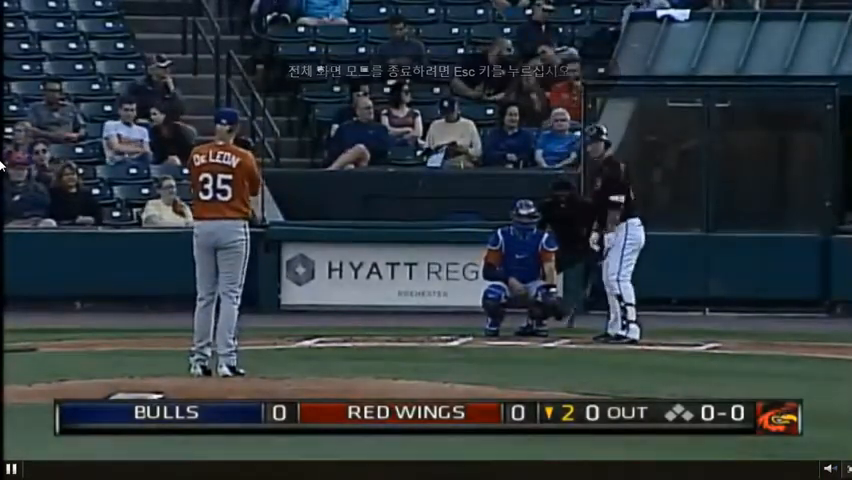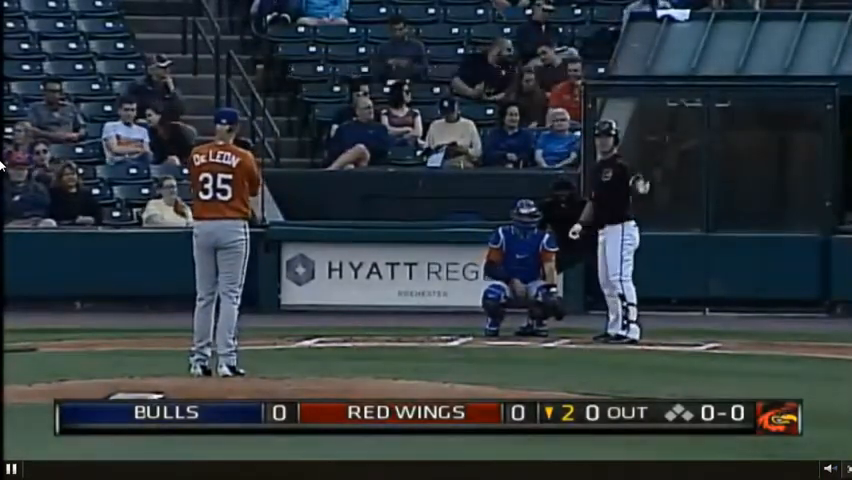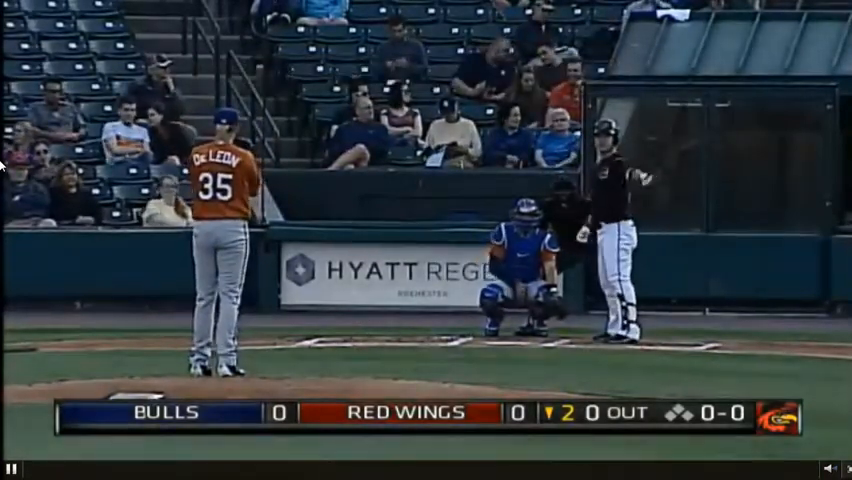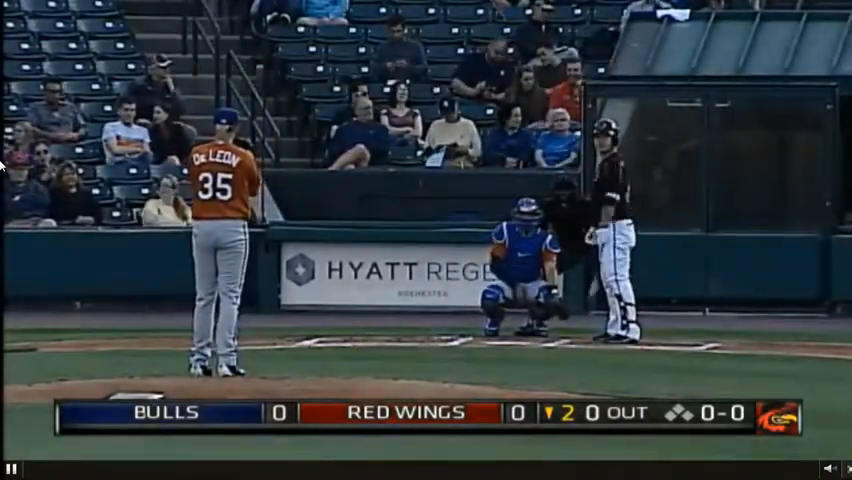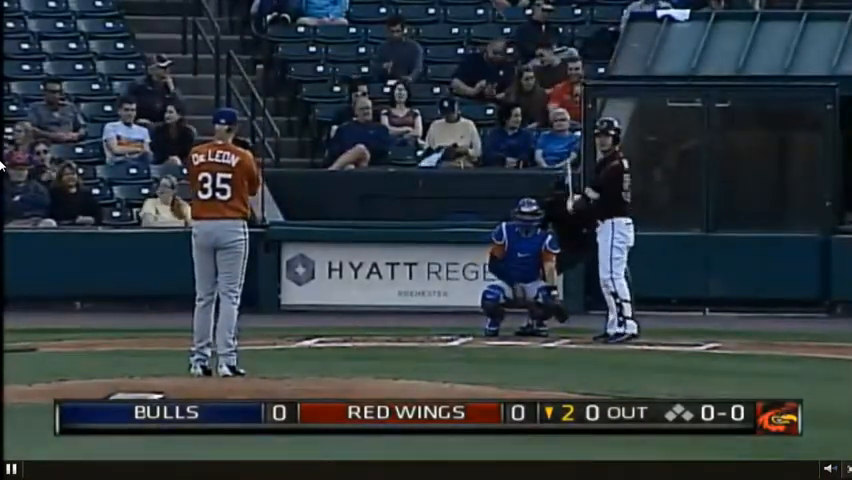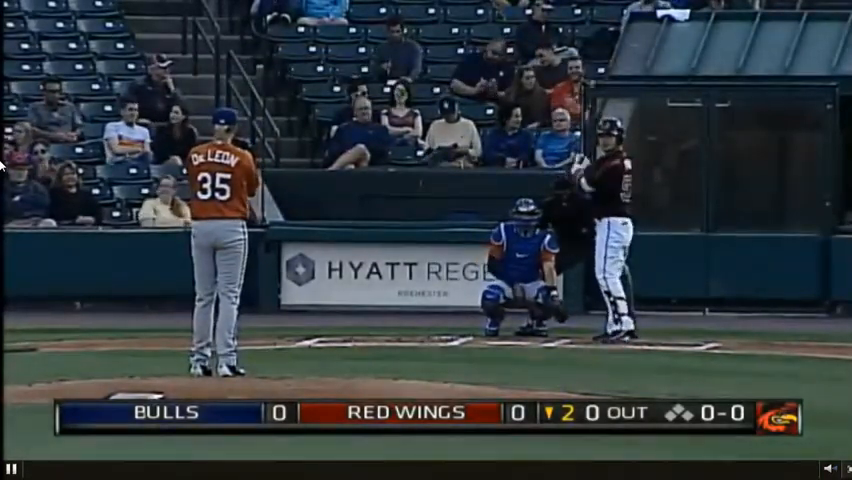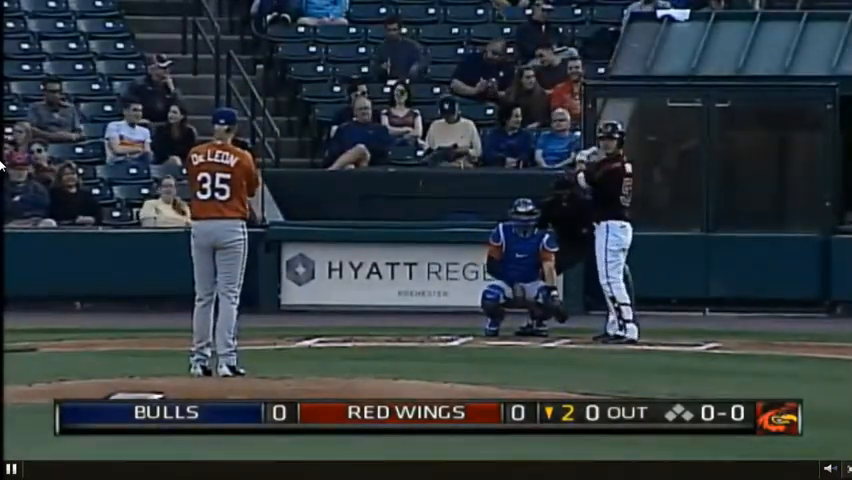
dt=0.3s
person 1, frame 1
left shoulder: (196, 155)
right shoulder: (244, 158)
right elbow: (255, 190)
left hip: (203, 227)
right hip: (232, 228)
left knee: (205, 295)
right knee: (229, 295)
left ankle: (199, 359)
right ankle: (226, 360)
person 1, frame 2
left shoulder: (196, 155)
right shoulder: (244, 157)
right elbow: (254, 189)
left hip: (202, 227)
right hip: (232, 227)
left knee: (204, 295)
right knee: (229, 295)
left ankle: (199, 359)
right ankle: (226, 359)
person 1, frame 3
left shoulder: (196, 155)
right shoulder: (244, 158)
right elbow: (254, 190)
left hip: (202, 227)
right hip: (232, 228)
left knee: (204, 295)
right knee: (229, 295)
left ankle: (199, 359)
right ankle: (226, 360)
person 1, frame 4
left shoulder: (196, 155)
right shoulder: (244, 157)
right elbow: (254, 189)
left hip: (202, 227)
right hip: (232, 228)
left knee: (204, 295)
right knee: (229, 295)
left ankle: (199, 359)
right ankle: (226, 360)
person 1, frame 5
left shoulder: (195, 155)
right shoulder: (243, 157)
right elbow: (253, 189)
left hip: (201, 227)
right hip: (232, 227)
left knee: (204, 295)
right knee: (229, 295)
left ankle: (199, 359)
right ankle: (226, 360)
person 1, frame 6
left shoulder: (194, 155)
right shoulder: (242, 158)
right elbow: (252, 189)
left hip: (201, 227)
right hip: (231, 228)
left knee: (203, 296)
right knee: (229, 295)
left ankle: (199, 359)
right ankle: (226, 360)
person 1, frame 7
left shoulder: (194, 155)
right shoulder: (242, 158)
right elbow: (252, 190)
left hip: (200, 227)
right hip: (231, 228)
left knee: (203, 296)
right knee: (228, 296)
left ankle: (199, 359)
right ankle: (226, 360)
person 2, frame 1
left shoulder: (612, 167)
right shoulder: (603, 168)
left elbow: (617, 204)
left wrist: (608, 231)
right wrist: (596, 230)
left hip: (625, 229)
right hip: (616, 231)
left knee: (618, 278)
right knee: (609, 279)
left ankle: (630, 330)
right ankle: (616, 329)
person 2, frame 2
left shoulder: (619, 165)
right shoulder: (597, 167)
left elbow: (633, 179)
left wrist: (640, 184)
right wrist: (580, 223)
left hip: (620, 229)
right hip: (605, 230)
left knee: (621, 279)
right knee: (606, 281)
left ankle: (630, 330)
right ankle: (615, 328)
person 2, frame 3
left shoulder: (617, 163)
right shoulder: (600, 166)
left elbow: (630, 173)
left wrist: (641, 177)
right wrist: (587, 225)
left hip: (618, 228)
right hip: (604, 229)
left knee: (619, 278)
right knee: (607, 282)
left ankle: (630, 329)
right ankle: (615, 328)
person 2, frame 4
left shoulder: (613, 164)
right shoulder: (605, 164)
left elbow: (612, 198)
left wrist: (603, 226)
right wrist: (598, 226)
left hip: (616, 228)
right hip: (609, 228)
left knee: (618, 278)
right knee: (609, 279)
left ankle: (630, 329)
right ankle: (616, 328)
person 2, frame 5
left shoulder: (611, 163)
right shoulder: (615, 162)
left elbow: (594, 193)
left wrist: (575, 202)
right wrist: (581, 199)
left hip: (614, 224)
right hip: (612, 225)
left knee: (613, 276)
right knee: (608, 278)
left ankle: (627, 326)
right ankle: (615, 328)
person 2, frame 6
left shoulder: (611, 162)
right shoulder: (622, 160)
left elbow: (588, 185)
right elbow: (595, 177)
left wrist: (577, 172)
right wrist: (585, 170)
left hip: (611, 224)
right hip: (619, 223)
left knee: (606, 275)
right knee: (611, 275)
left ankle: (624, 322)
right ankle: (614, 327)
person 2, frame 7
left shoulder: (612, 166)
right shoulder: (623, 164)
left elbow: (584, 181)
right elbow: (597, 177)
left wrist: (581, 163)
left hip: (610, 227)
right hip: (620, 226)
left knee: (611, 280)
right knee: (610, 280)
left ankle: (627, 329)
right ankle: (615, 328)
person 3, frame 1
left shoulder: (543, 238)
right shoulder: (501, 236)
left elbow: (549, 267)
right elbow: (488, 271)
left wrist: (552, 291)
right wrist: (509, 280)
left hip: (532, 285)
right hip: (508, 285)
left knee: (549, 299)
right knee: (491, 296)
left ankle: (535, 324)
right ankle: (494, 324)
person 3, frame 2
left shoulder: (544, 239)
right shoulder: (502, 235)
left elbow: (550, 267)
right elbow: (490, 269)
left wrist: (553, 291)
right wrist: (512, 281)
left hip: (532, 285)
right hip: (508, 284)
left knee: (549, 299)
right knee: (491, 296)
left ankle: (535, 323)
right ankle: (493, 324)
person 3, frame 3
left shoulder: (545, 238)
right shoulder: (503, 232)
left elbow: (550, 266)
right elbow: (494, 265)
left wrist: (553, 291)
right wrist: (515, 283)
left hip: (532, 284)
right hip: (508, 283)
left knee: (550, 299)
right knee: (488, 296)
left ankle: (536, 324)
right ankle: (493, 323)
person 3, frame 4
left shoulder: (545, 239)
right shoulder: (505, 231)
left elbow: (550, 267)
right elbow: (496, 265)
left wrist: (554, 292)
right wrist: (514, 285)
left hip: (532, 284)
right hip: (508, 283)
left knee: (550, 299)
right knee: (489, 297)
left ankle: (536, 323)
right ankle: (493, 323)
person 3, frame 5
left shoulder: (545, 239)
right shoulder: (504, 232)
left elbow: (550, 267)
right elbow: (494, 264)
left wrist: (554, 293)
right wrist: (513, 283)
left hip: (532, 284)
right hip: (508, 283)
left knee: (549, 299)
right knee: (489, 298)
left ankle: (536, 324)
right ankle: (494, 323)
person 3, frame 6
left shoulder: (544, 239)
right shoulder: (503, 232)
left elbow: (549, 267)
right elbow: (492, 265)
left wrist: (554, 293)
right wrist: (512, 283)
left hip: (532, 284)
right hip: (507, 283)
left knee: (549, 300)
right knee: (489, 298)
left ankle: (536, 323)
right ankle: (494, 323)
person 3, frame 7
left shoulder: (543, 238)
right shoulder: (502, 233)
left elbow: (549, 267)
right elbow: (492, 265)
left wrist: (554, 293)
right wrist: (512, 284)
left hip: (532, 284)
right hip: (507, 283)
left knee: (549, 299)
right knee: (489, 298)
left ankle: (536, 324)
right ankle: (493, 323)
